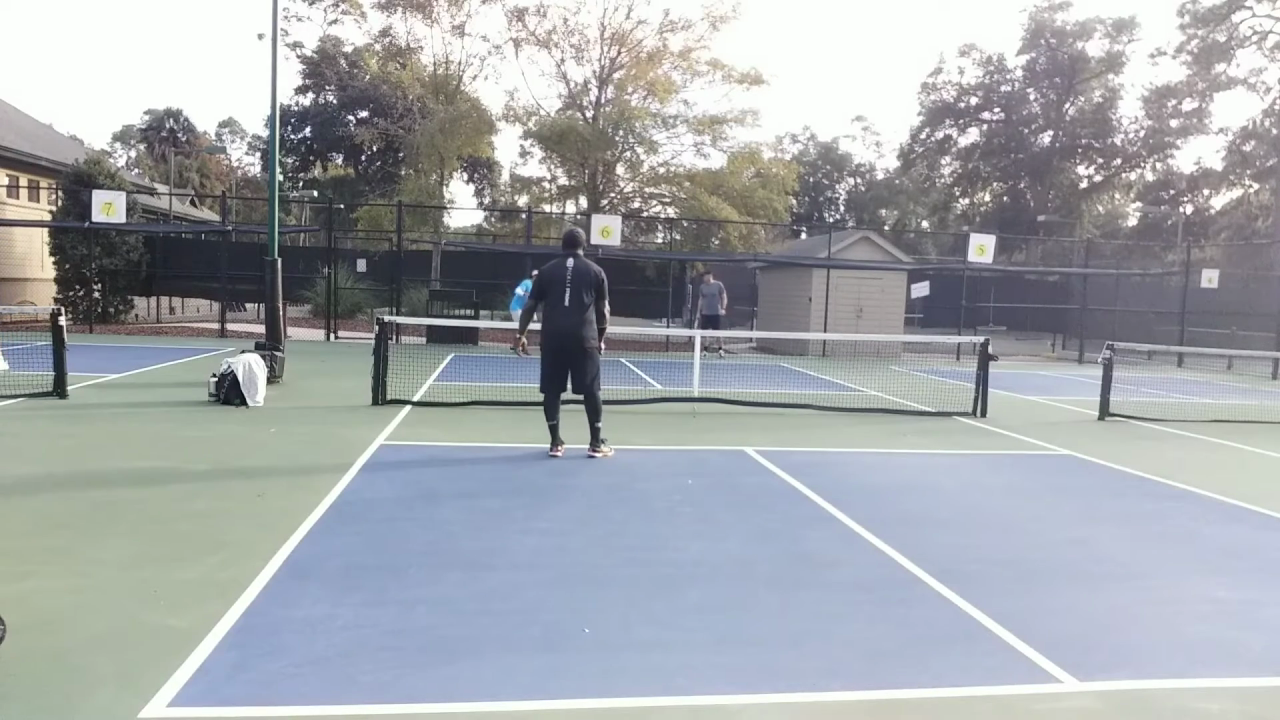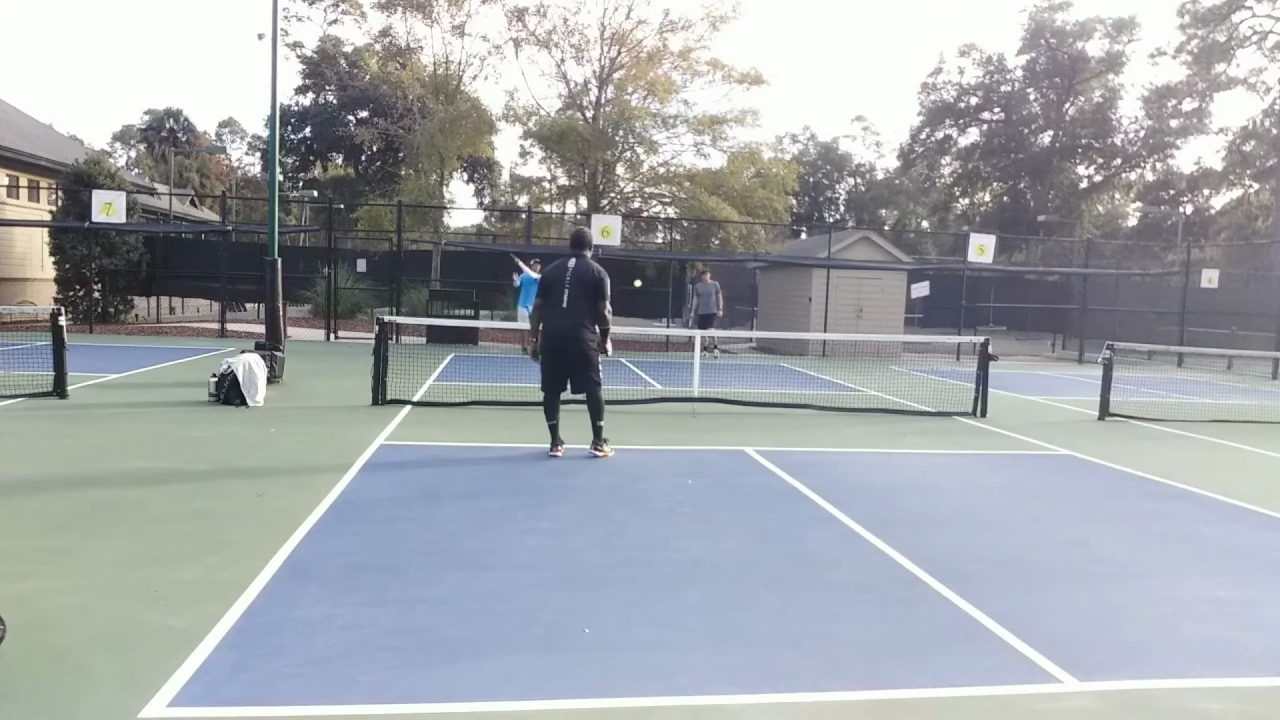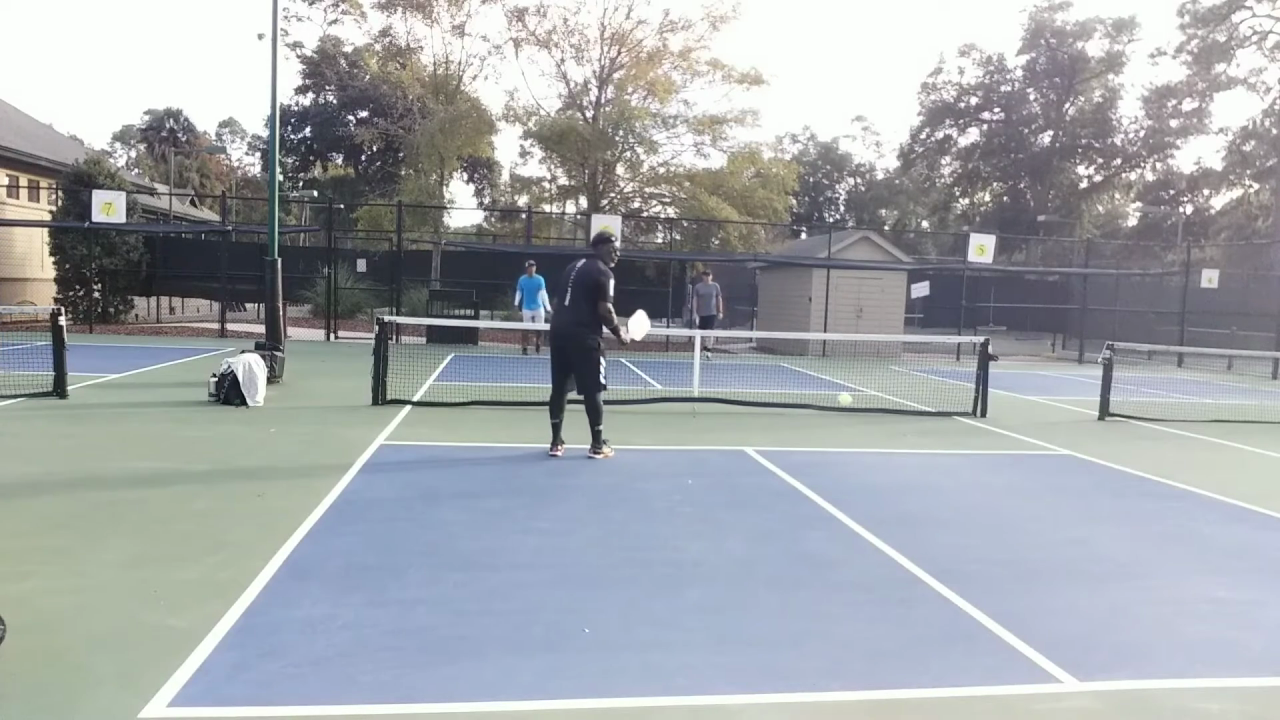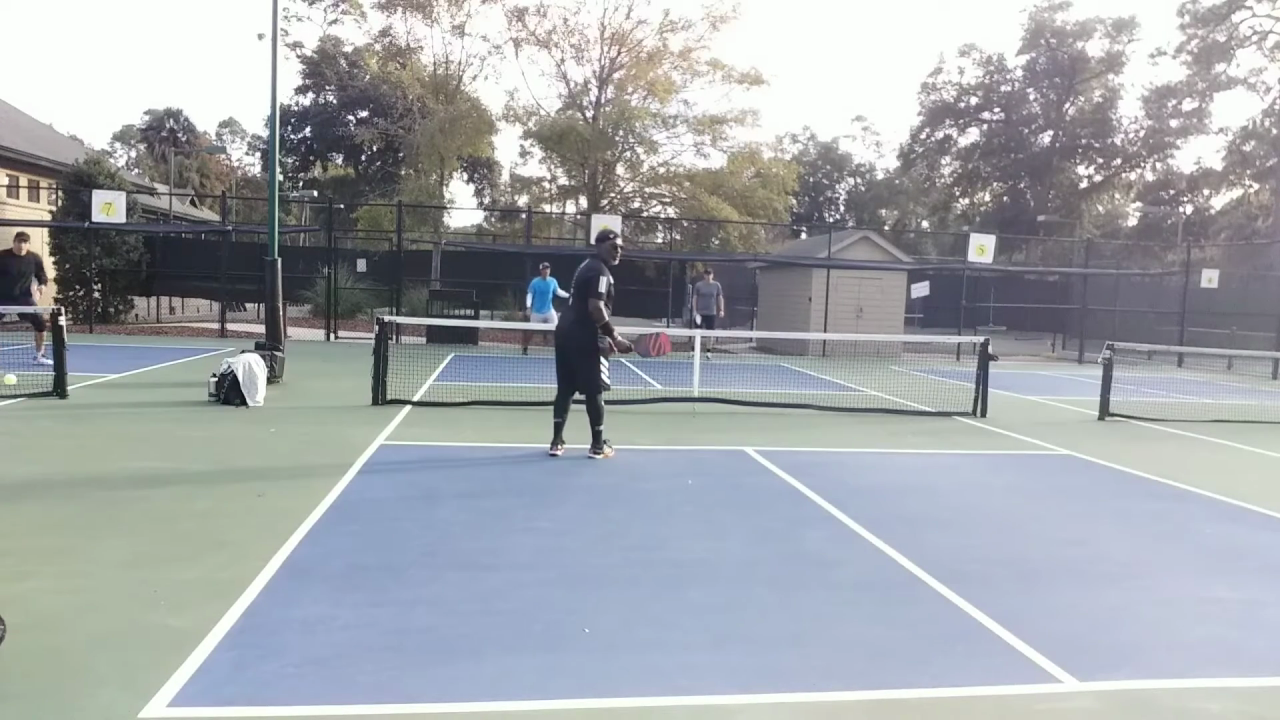
dt=0.4s
person 1, frame 1
left shoulder: (547, 270)
right shoulder: (595, 271)
left elbow: (529, 306)
right elbow: (603, 310)
left wrist: (521, 335)
right wrist: (600, 338)
left hip: (552, 336)
right hip: (584, 337)
left knee: (552, 390)
right knee: (591, 390)
left ankle: (555, 443)
right ankle: (596, 444)
person 1, frame 2
left shoulder: (551, 270)
right shoulder: (598, 272)
left elbow: (538, 307)
right elbow: (604, 311)
left wrist: (534, 339)
right wrist: (605, 339)
left hip: (552, 336)
right hip: (582, 337)
left knee: (552, 390)
right knee: (593, 389)
left ankle: (555, 442)
right ankle: (598, 442)
person 1, frame 3
left shoulder: (572, 268)
right shoulder: (603, 273)
right elbow: (605, 310)
right wrist: (620, 334)
left hip: (559, 333)
right hip: (584, 337)
left knee: (559, 389)
right knee: (593, 391)
left ankle: (556, 442)
right ankle: (597, 445)
person 1, frame 4
left shoulder: (587, 267)
right shoulder: (600, 271)
right elbow: (595, 308)
left wrist: (607, 337)
right wrist: (614, 337)
left hip: (566, 333)
right hip: (585, 337)
left knee: (565, 389)
right knee: (594, 391)
left ankle: (557, 441)
right ankle: (598, 445)
